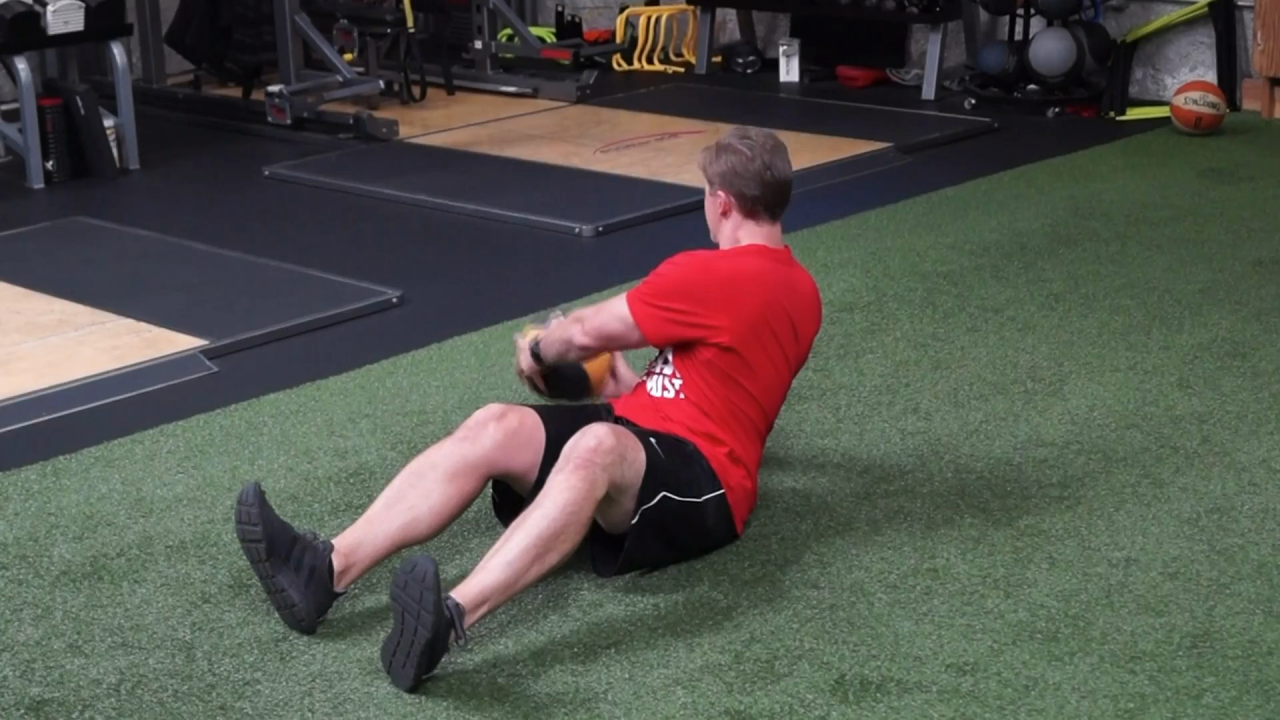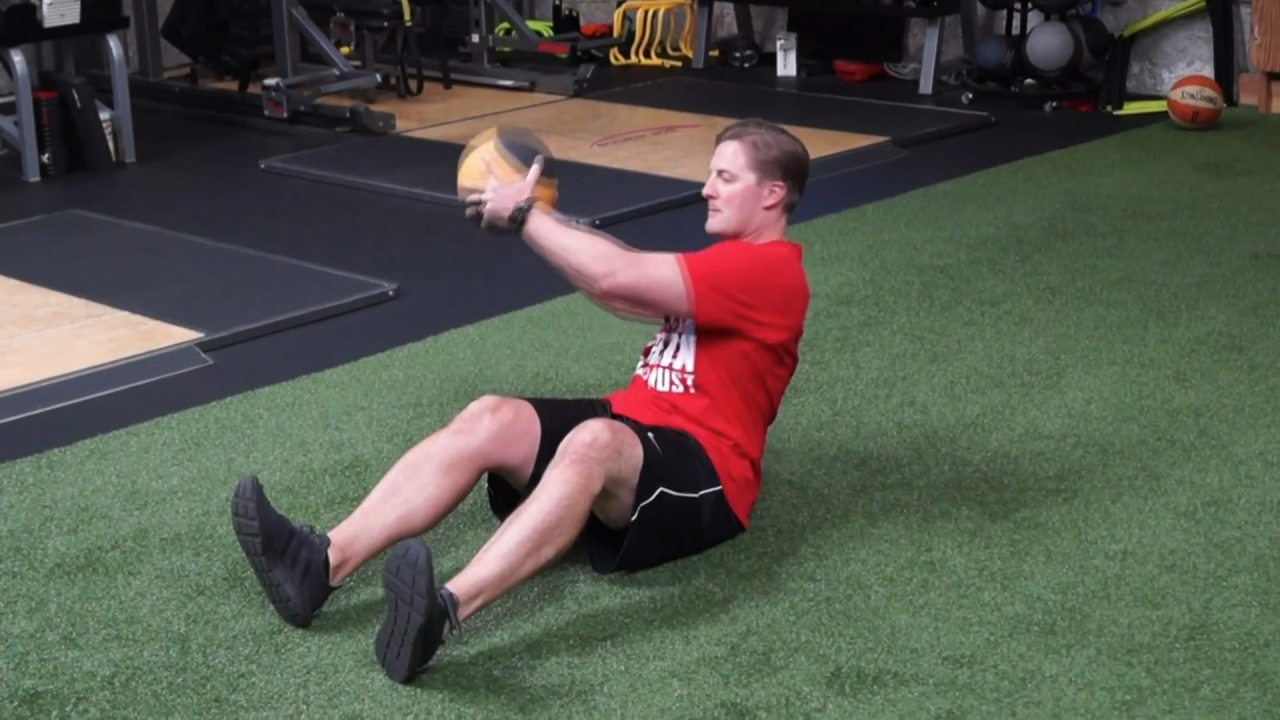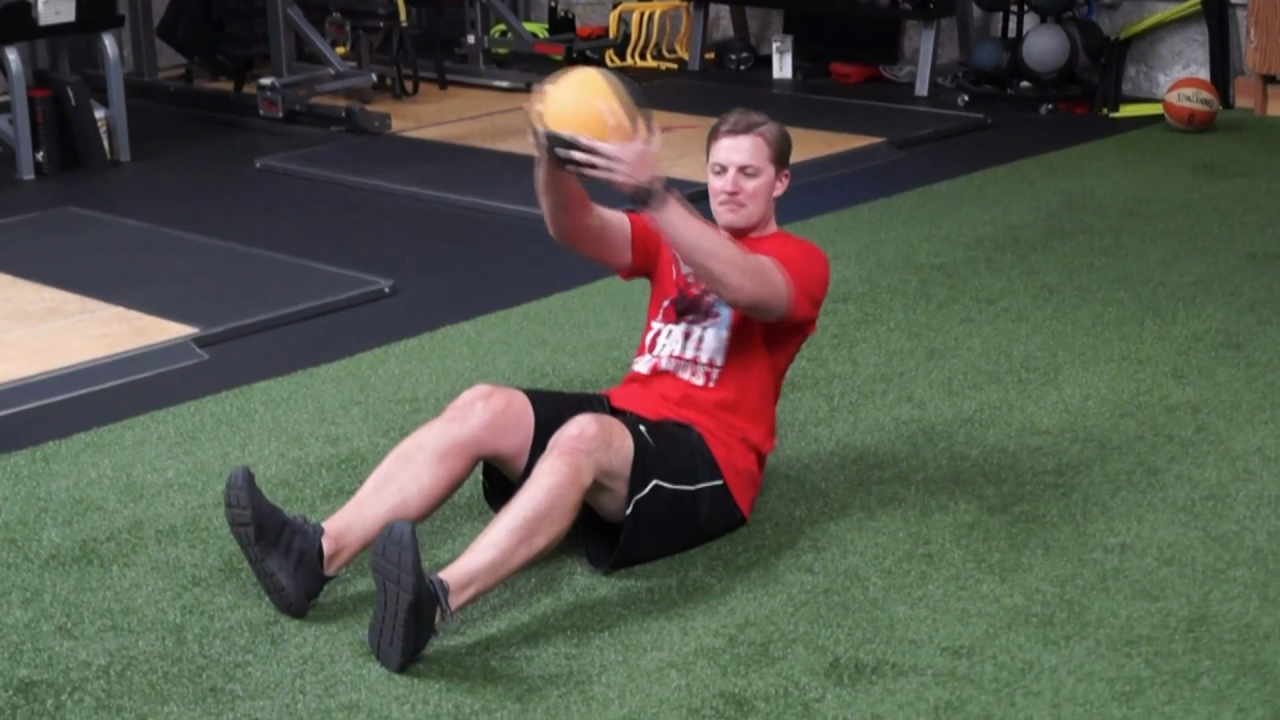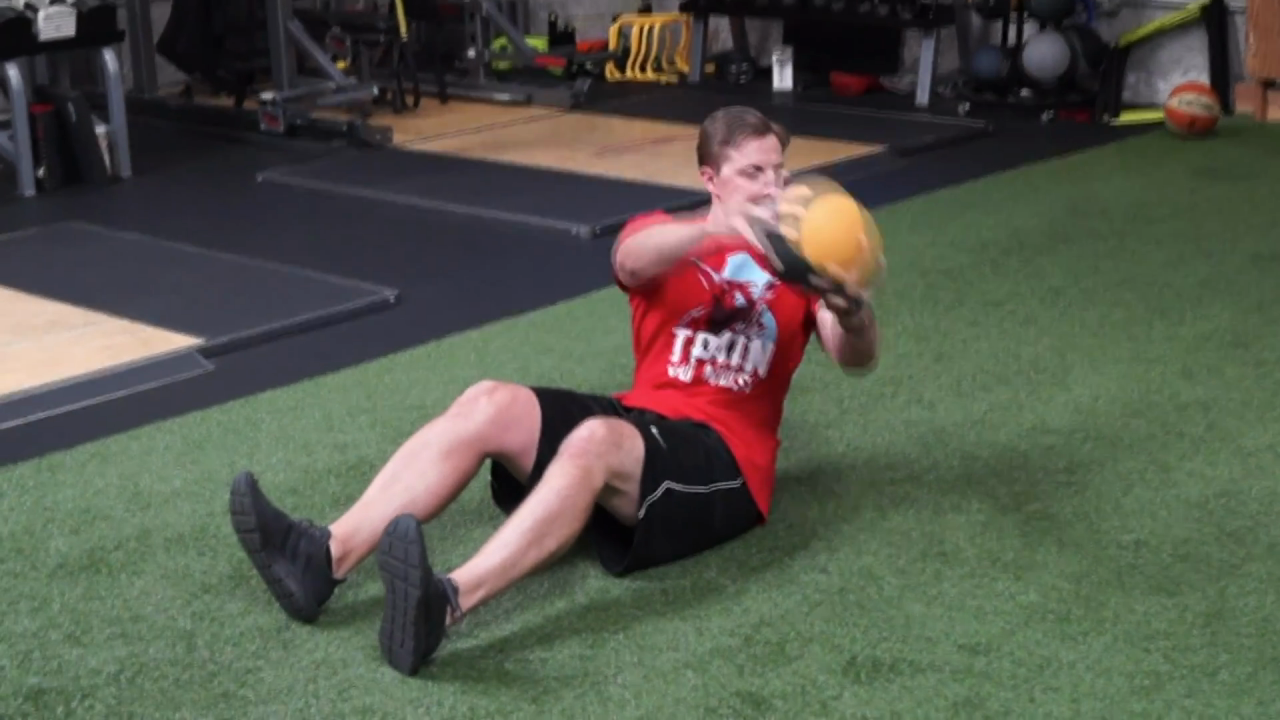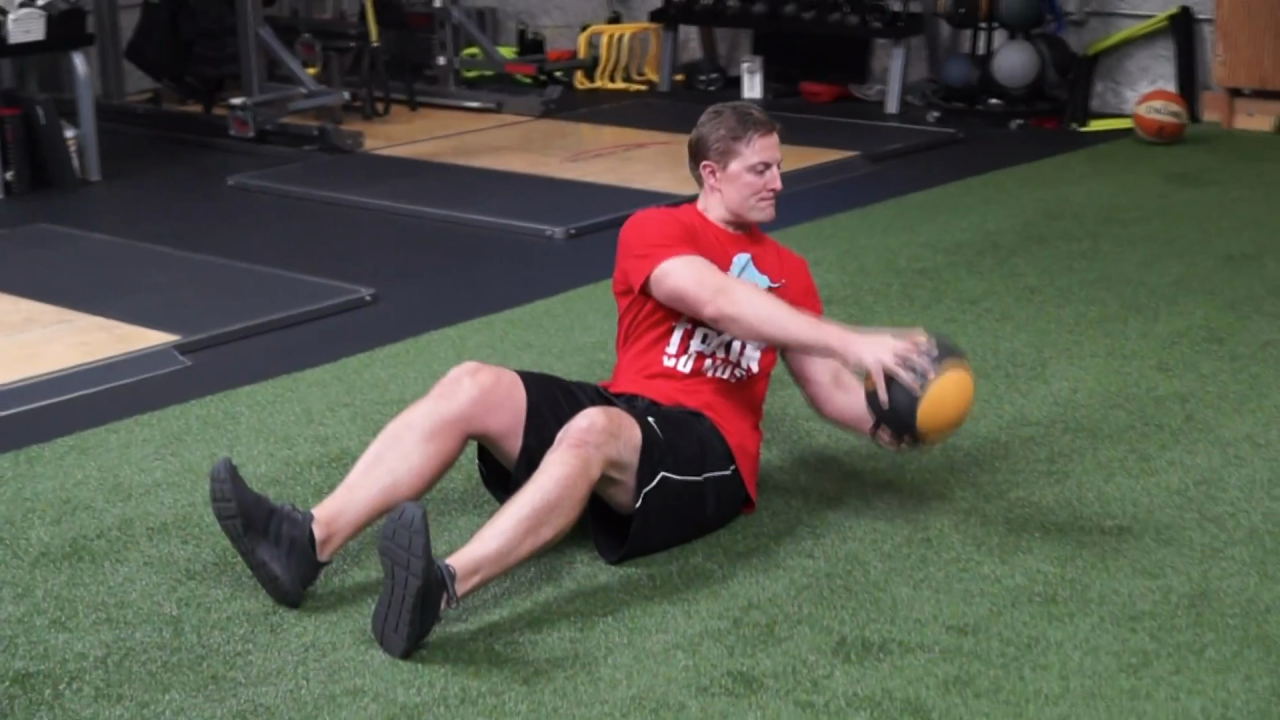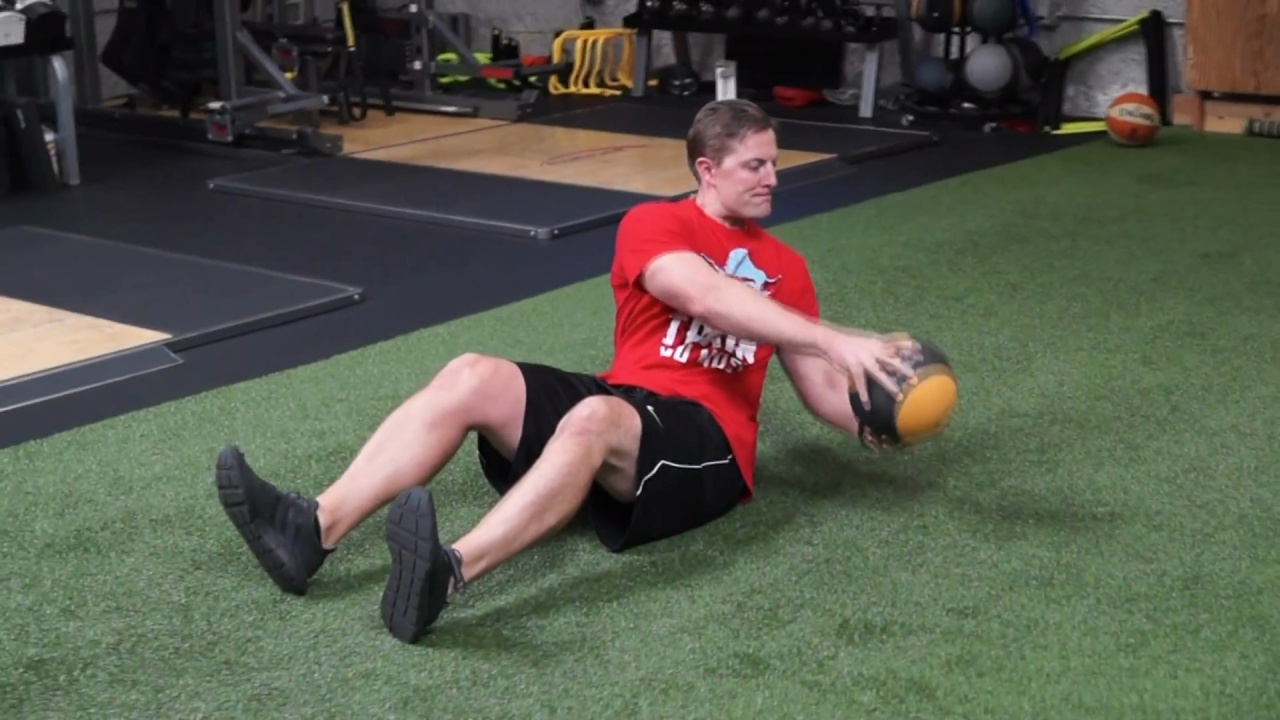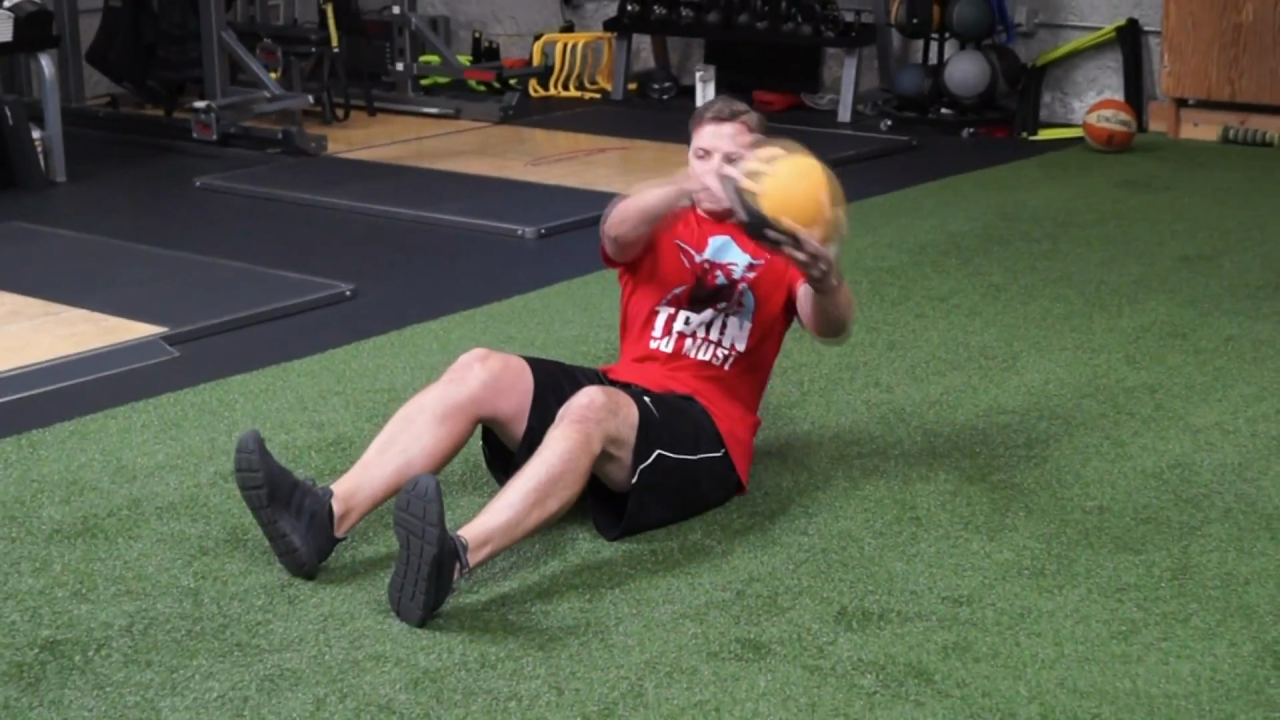
dt=0.4s
person 1, frame 1
left shoulder: (715, 274)
right shoulder: (798, 290)
left elbow: (584, 334)
left wrist: (539, 346)
right wrist: (619, 374)
left hip: (701, 479)
left knee: (596, 446)
right knee: (496, 425)
left ankle: (450, 619)
right ankle: (328, 567)
person 1, frame 2
left shoulder: (769, 270)
right shoulder: (730, 260)
left elbow: (619, 277)
right elbow: (627, 294)
left wrist: (524, 211)
right wrist: (535, 216)
left hip: (703, 469)
right hip: (633, 421)
left knee: (594, 442)
right knee: (491, 418)
left ankle: (444, 613)
right ankle: (325, 561)
person 1, frame 3
left shoulder: (798, 261)
right shoulder: (668, 236)
left elbow: (746, 288)
right elbow: (571, 228)
left wrist: (652, 191)
right wrist: (553, 157)
left hip: (710, 460)
right hip: (629, 417)
left knee: (583, 438)
right knee: (483, 407)
left ankle: (434, 600)
right ankle: (318, 552)
person 1, frame 4
right shoulder: (665, 233)
left elbow: (852, 353)
right elbow: (636, 255)
left wrist: (854, 309)
right wrist: (729, 228)
left hip: (723, 461)
right hip: (638, 421)
left knee: (595, 442)
right knee: (490, 403)
left ankle: (445, 605)
right ankle: (326, 557)
person 1, frame 5
left shoulder: (789, 271)
right shoulder: (654, 230)
left elbow: (826, 389)
right elbow: (717, 304)
left wrist: (886, 414)
right wrist: (851, 341)
left hip: (709, 449)
right hip: (620, 408)
left knee: (593, 432)
right knee: (472, 385)
left ankle: (442, 586)
right ankle: (311, 540)
person 1, frame 6
left shoulder: (787, 268)
right shoulder: (654, 224)
left elbow: (816, 388)
right elbow: (704, 297)
left wrist: (868, 417)
right wrist: (832, 338)
left hip: (709, 438)
right hip: (621, 397)
left knee: (594, 418)
right knee: (471, 375)
left ankle: (447, 575)
right ankle: (315, 527)
person 1, frame 7
left shoulder: (785, 255)
right shoulder: (659, 228)
left elbow: (828, 324)
right elbow: (619, 230)
left wrist: (823, 270)
right wrist: (690, 189)
left hip: (705, 431)
right hip: (622, 390)
left knee: (591, 408)
right knee: (481, 370)
left ankle: (454, 559)
right ankle: (329, 514)
